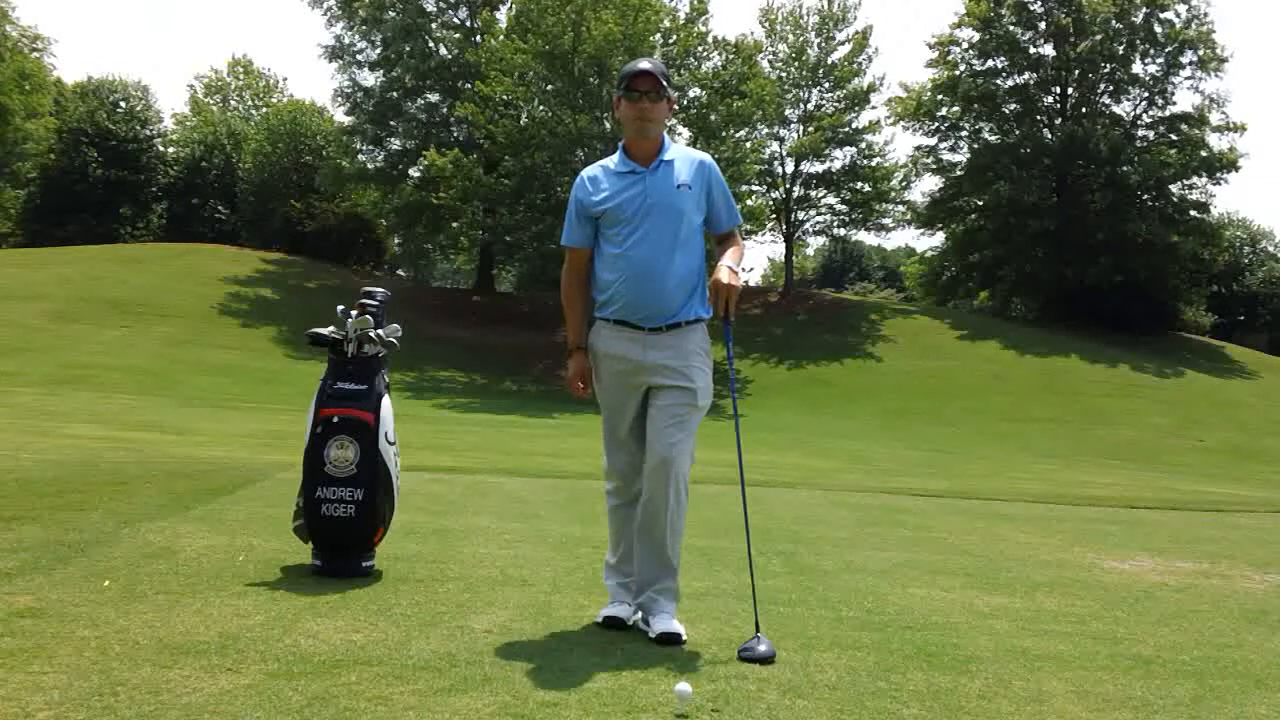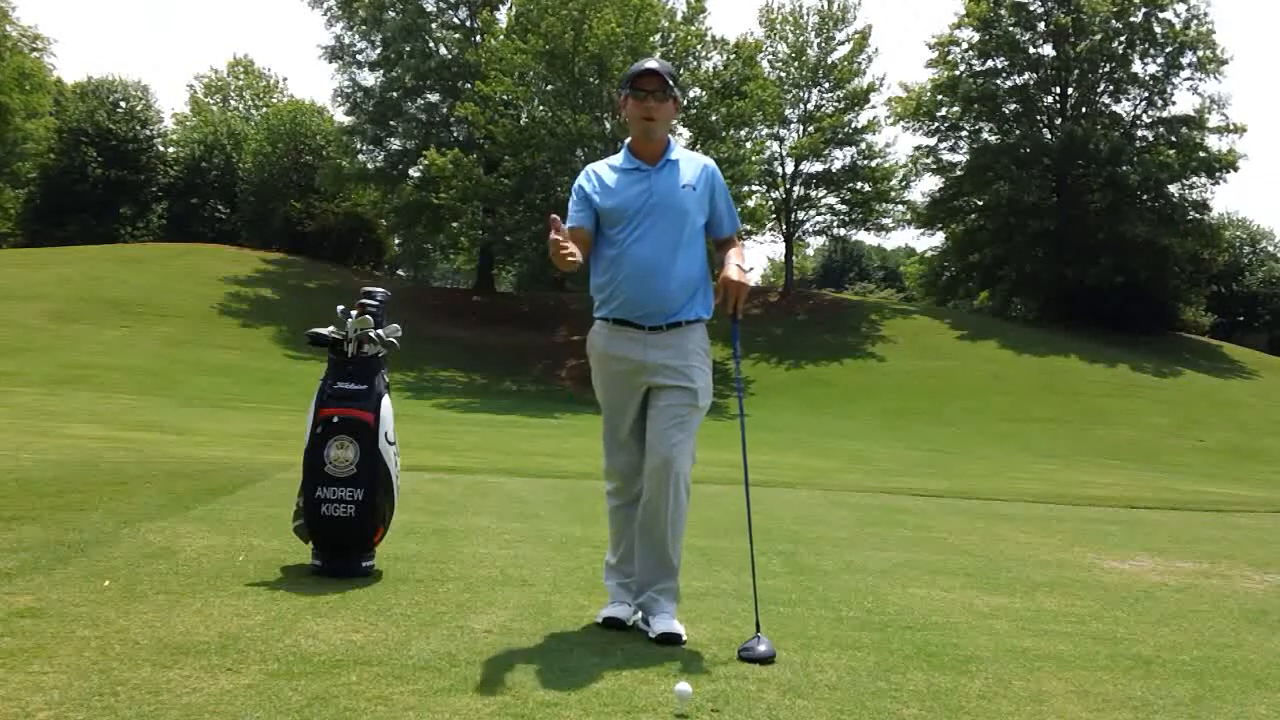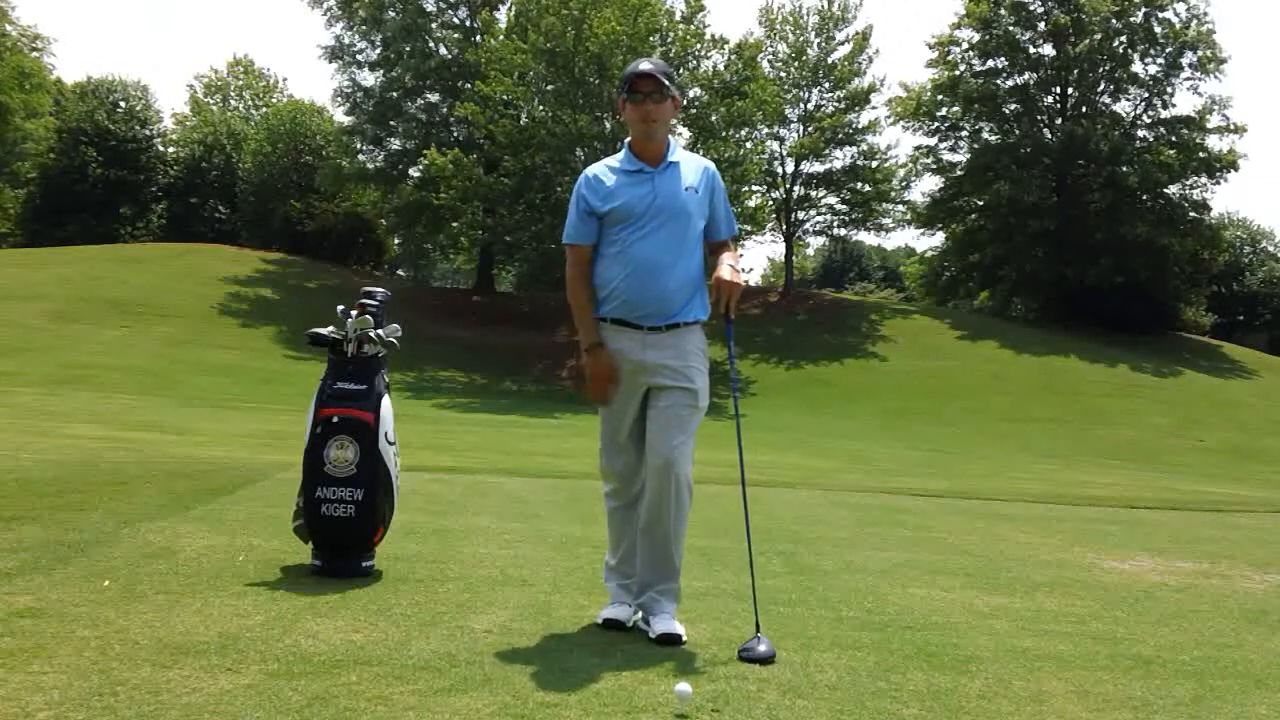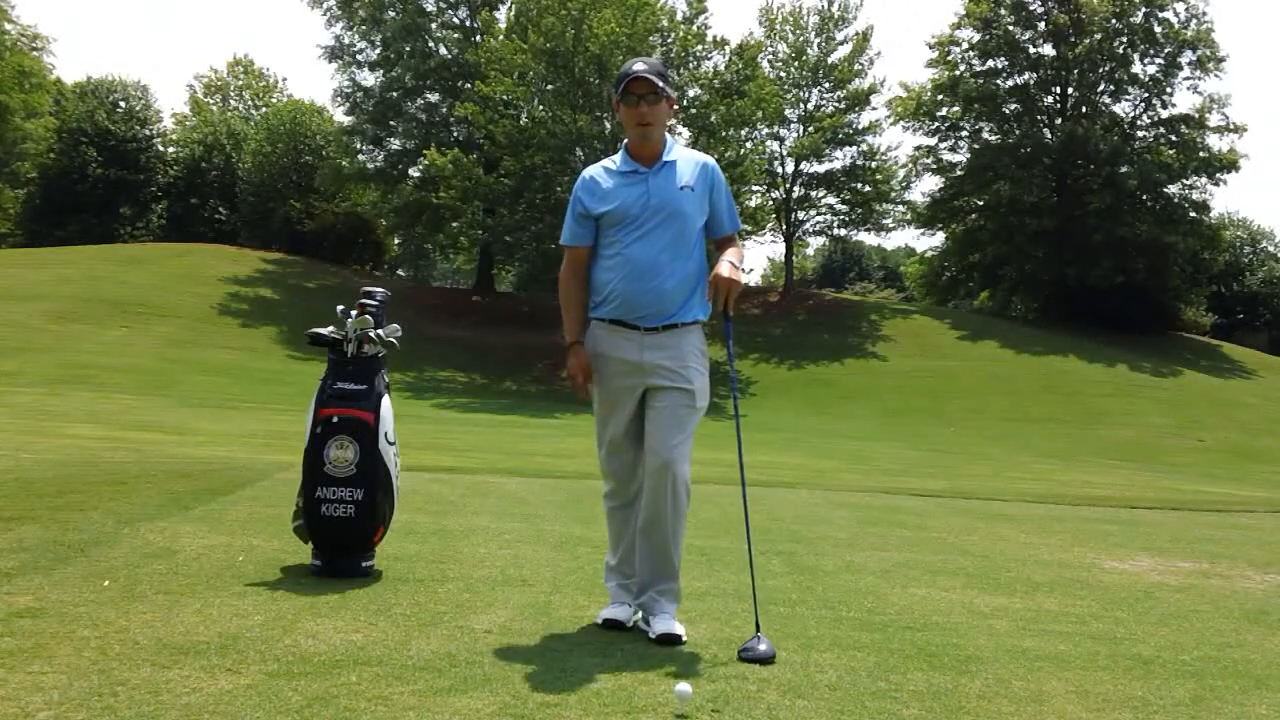
dt=0.5s
person 1, frame 1
left shoulder: (700, 168)
right shoulder: (591, 182)
left elbow: (730, 235)
right elbow: (575, 270)
left wrist: (728, 265)
right wrist: (577, 347)
left hip: (682, 343)
right hip: (614, 343)
left knee: (667, 468)
right knee: (622, 472)
left ankle: (658, 599)
right ankle: (622, 589)
person 1, frame 2
left shoulder: (703, 172)
right shoulder: (595, 178)
left elbow: (729, 239)
right elbow: (576, 251)
left wrist: (734, 265)
right wrist: (560, 250)
left hip: (682, 343)
right hip: (615, 341)
left knee: (668, 468)
right knee: (622, 471)
left ankle: (658, 598)
right ankle: (622, 589)
person 1, frame 3
left shoulder: (702, 174)
right shoulder: (596, 180)
left elbow: (721, 244)
right elbow: (577, 266)
left wrist: (727, 267)
right wrist: (590, 344)
left hip: (680, 344)
right hip: (614, 344)
left knee: (669, 469)
right knee: (621, 473)
left ankle: (659, 599)
right ankle: (622, 590)
person 1, frame 4
left shoulder: (703, 170)
right shoulder: (593, 181)
left elbow: (728, 239)
right elbow: (574, 268)
left wrist: (728, 262)
right wrist: (574, 343)
left hip: (679, 343)
right hip: (611, 343)
left knee: (668, 469)
right knee: (620, 473)
left ankle: (659, 600)
right ankle: (622, 590)
